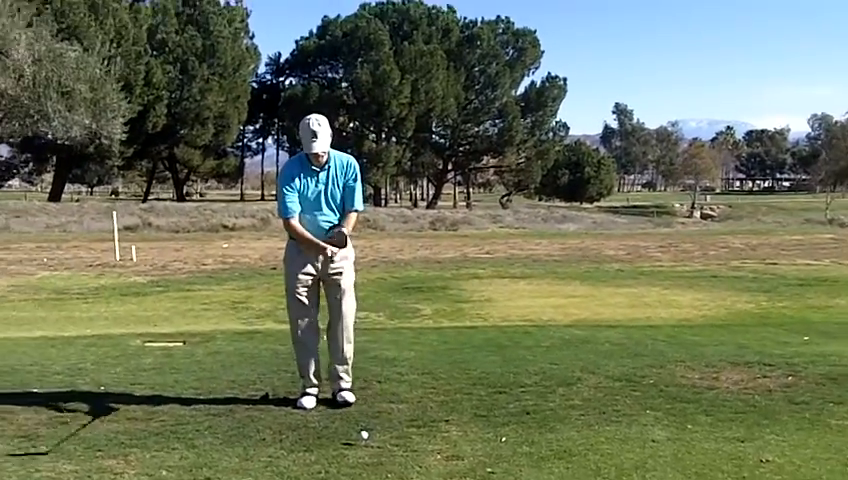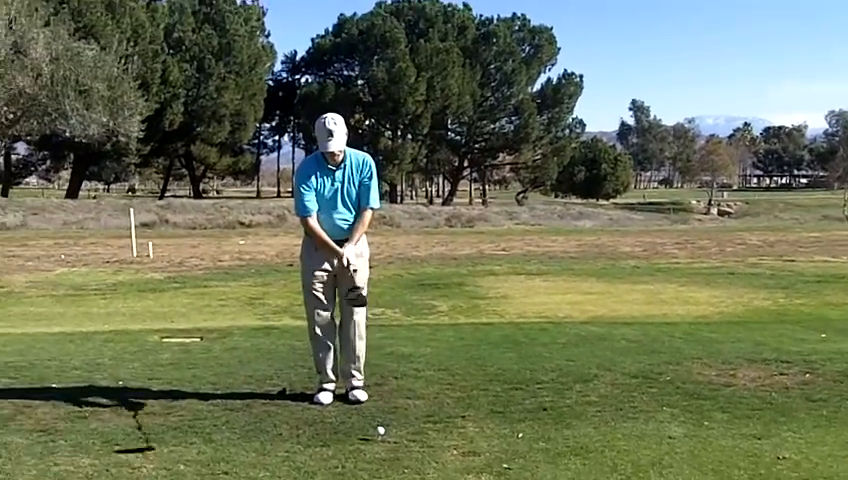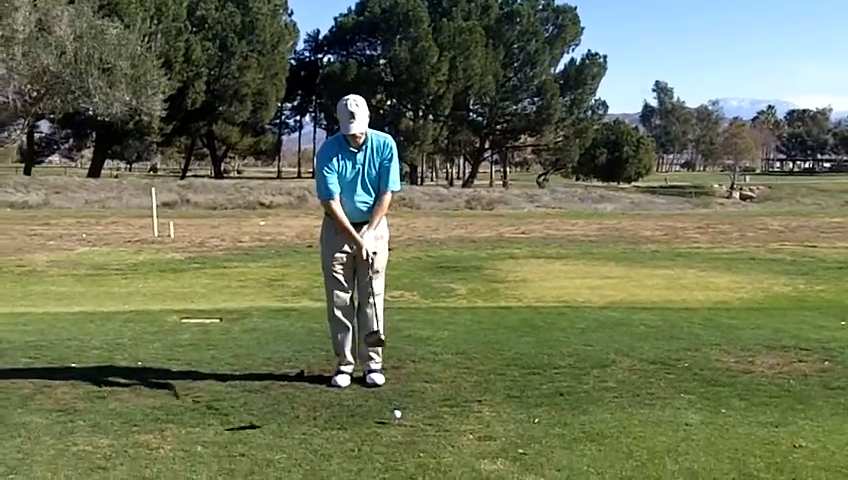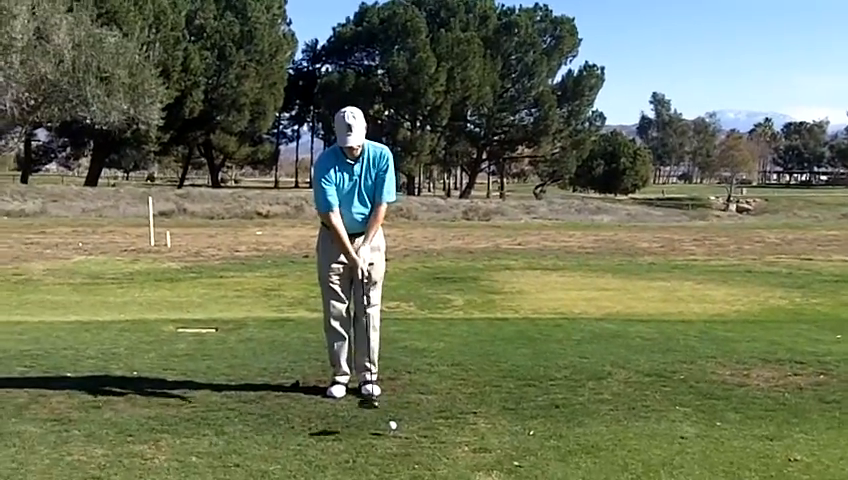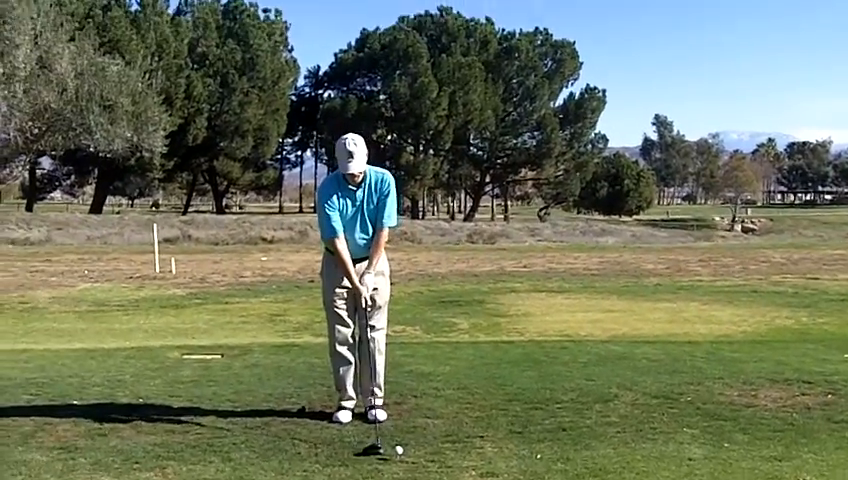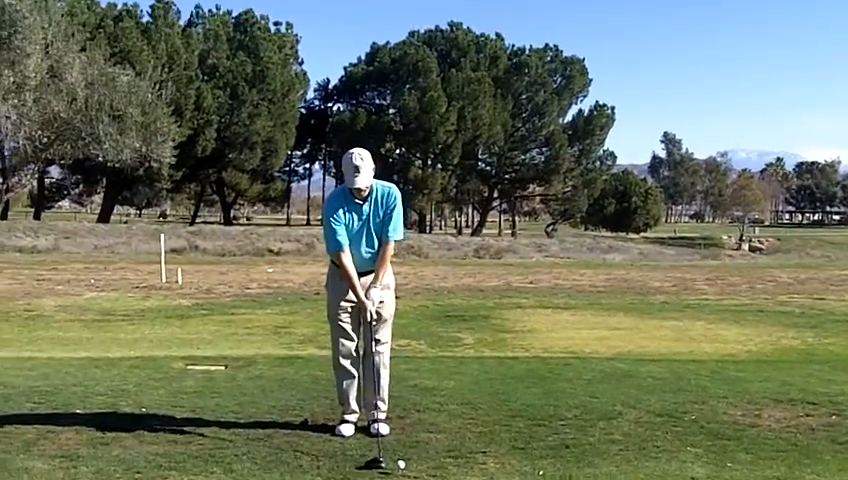
dt=0.1s
person 1, frame 1
left shoulder: (348, 165)
right shoulder: (290, 171)
left elbow: (352, 213)
right elbow: (290, 222)
left wrist: (335, 246)
right wrist: (320, 248)
left hip: (339, 249)
right hip: (301, 251)
left knee: (342, 316)
right knee: (303, 320)
left ankle: (341, 383)
right ankle: (310, 386)
person 1, frame 2
left shoulder: (364, 163)
right shoulder: (306, 169)
left elbow: (367, 210)
right elbow: (308, 221)
left wrist: (350, 247)
right wrist: (336, 251)
left hip: (354, 246)
right hip: (317, 249)
left knee: (354, 315)
right knee: (320, 317)
left ankle: (354, 380)
right ankle: (327, 381)
person 1, frame 3
left shoulder: (385, 145)
right shoulder: (328, 151)
left elbow: (386, 194)
right elbow: (332, 203)
left wrist: (369, 233)
right wrist: (355, 240)
left hip: (373, 228)
right hip: (337, 230)
left knee: (371, 298)
right knee: (339, 299)
left ankle: (372, 364)
right ankle: (345, 364)
person 1, frame 4
left shoulder: (382, 155)
right shoulder: (325, 162)
left elbow: (381, 206)
right elbow: (331, 215)
left wrist: (365, 245)
right wrist: (351, 255)
left hip: (369, 239)
right hip: (334, 241)
left knee: (368, 308)
right knee: (335, 310)
left ankle: (368, 374)
right ankle: (340, 375)
person 1, frame 5
left shoulder: (383, 180)
right shoulder: (328, 189)
left elbow: (383, 231)
right elbow: (336, 240)
left wrist: (369, 273)
right wrist: (355, 283)
left hip: (373, 263)
right hip: (337, 265)
left knee: (374, 333)
right knee: (341, 335)
left ankle: (374, 400)
right ankle: (346, 400)
person 1, frame 6
left shoulder: (390, 194)
right shoulder: (334, 202)
left elbow: (388, 245)
right elbow: (341, 254)
left wrist: (375, 287)
right wrist: (360, 298)
left hip: (379, 276)
right hip: (343, 278)
left knee: (378, 347)
right knee: (345, 348)
left ankle: (377, 413)
right ankle: (349, 413)
